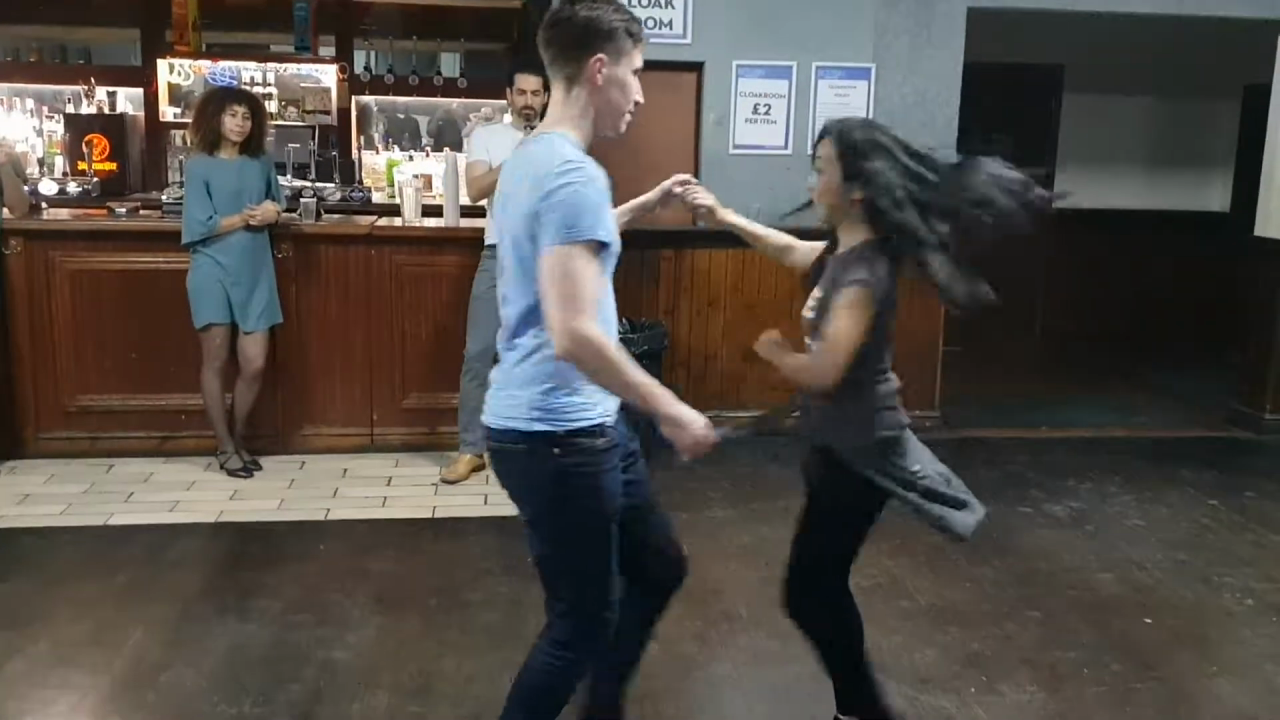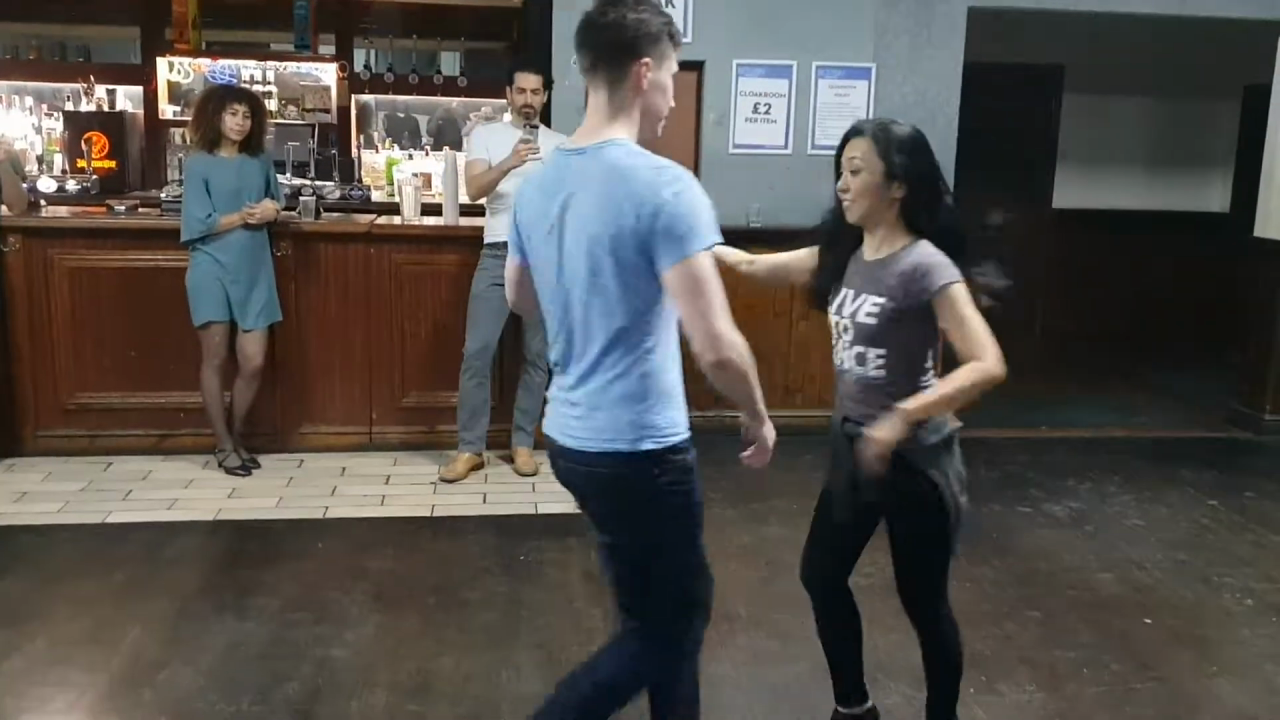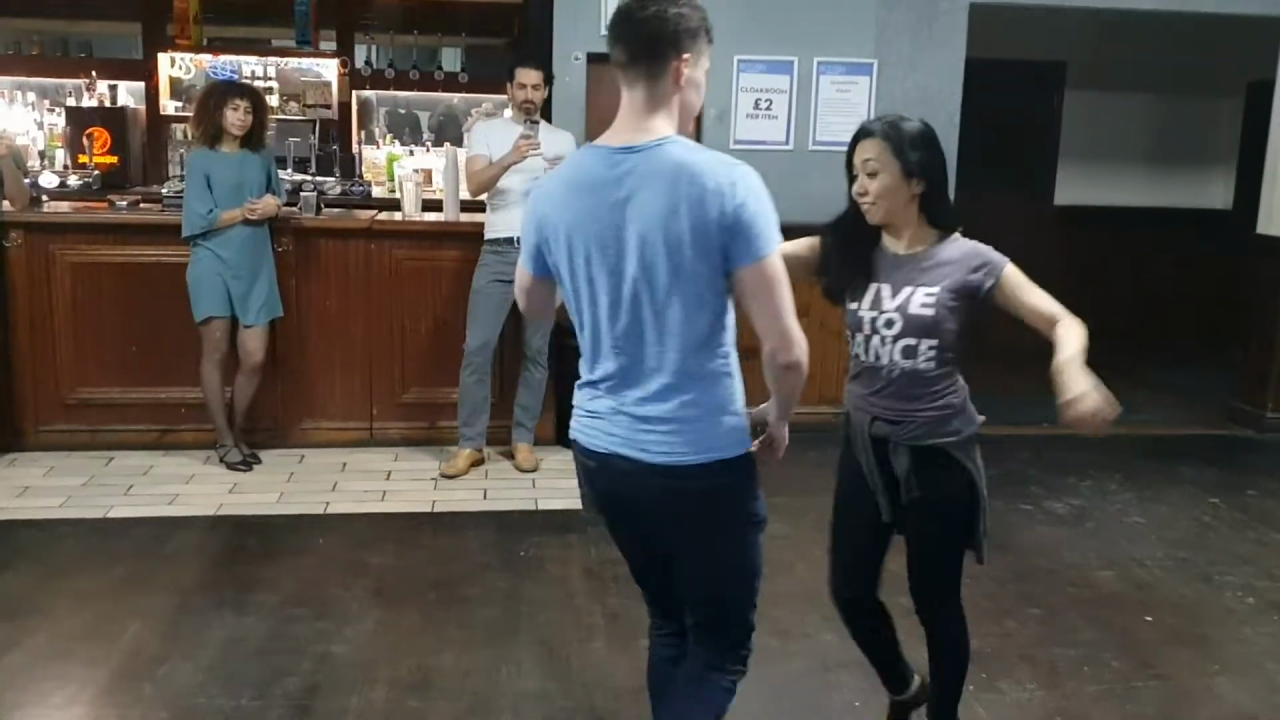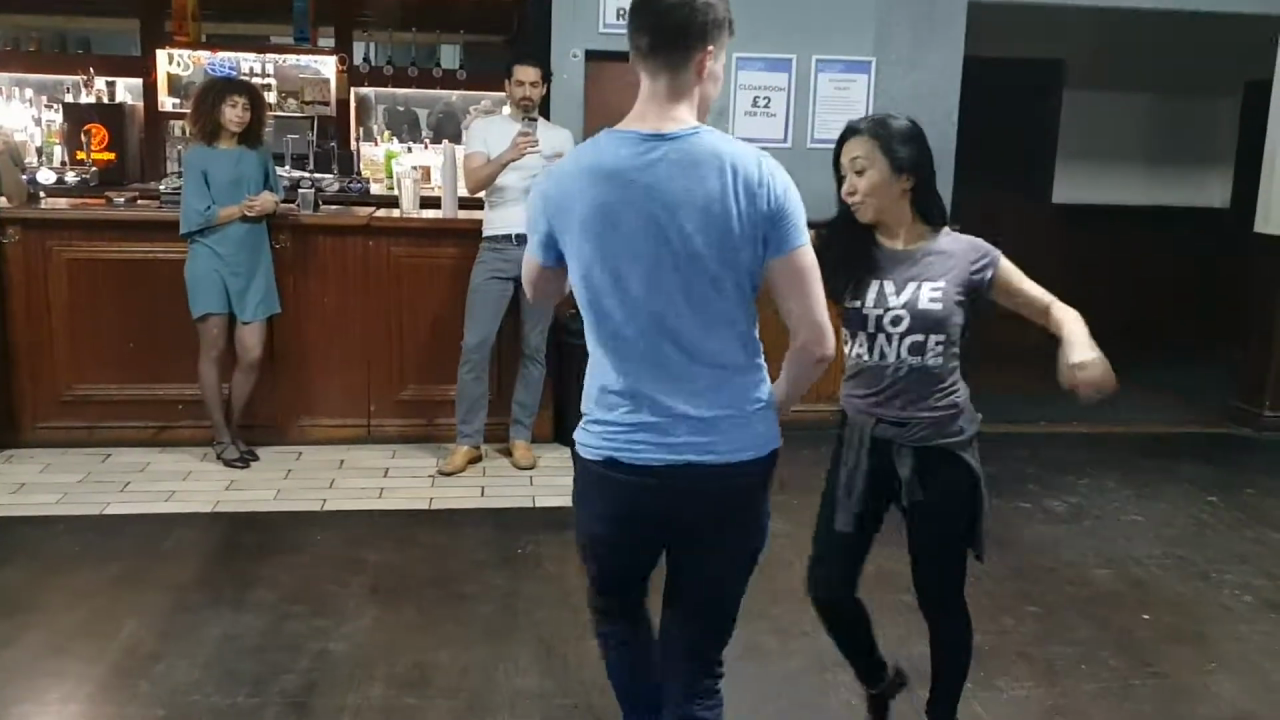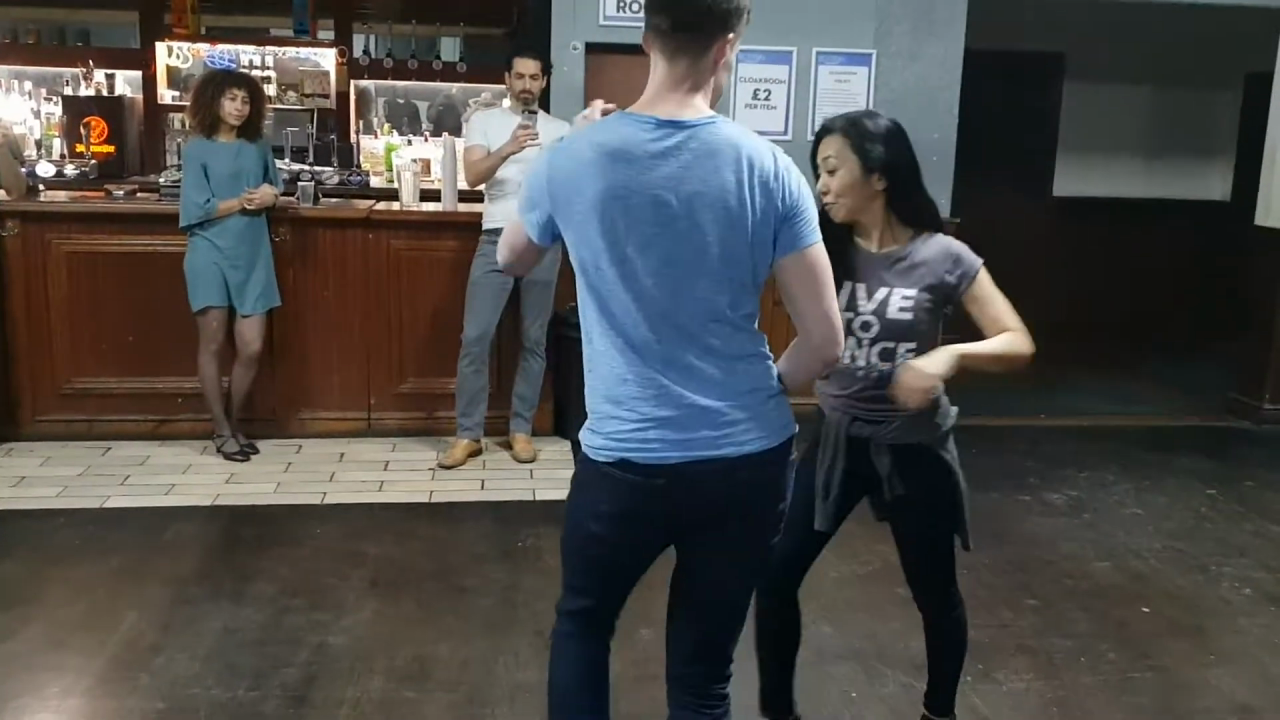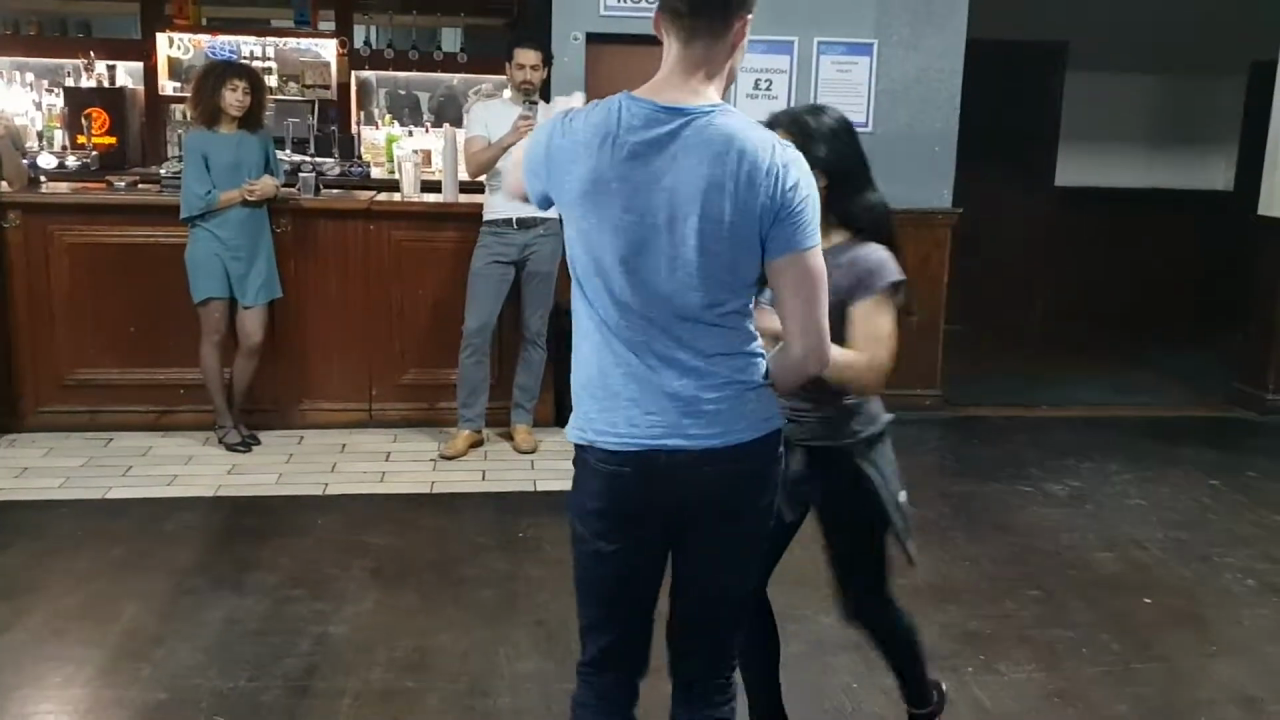
dt=0.2s
person 1, frame 1
left shoulder: (530, 163)
right shoulder: (572, 176)
right elbow: (573, 332)
left wrist: (647, 203)
right wrist: (671, 410)
left hip: (566, 425)
right hip: (555, 435)
left knee: (659, 571)
right knee: (583, 620)
person 1, frame 2
left shoulder: (537, 185)
right shoulder: (664, 187)
left elbow: (523, 298)
right elbow: (716, 346)
right wrist: (759, 421)
left hip: (571, 438)
right hip: (640, 451)
left knee: (681, 605)
right knee: (655, 635)
person 1, frame 3
left shoulder: (555, 190)
right shoulder: (729, 184)
left elbow: (532, 306)
right elbow: (788, 350)
right wrist: (779, 417)
left hip: (604, 454)
right hip: (706, 461)
left knee: (671, 620)
right knee: (719, 648)
person 1, frame 4
left shoulder: (567, 180)
right shoulder: (759, 176)
left elbow: (539, 292)
right elbow: (818, 342)
right wrist: (768, 405)
left hip: (617, 461)
right hip: (735, 464)
left knee: (616, 611)
person 1, frame 5
left shoulder: (572, 162)
right shoulder: (772, 171)
left elbow: (511, 257)
right elbow: (825, 342)
left hip: (626, 462)
right hip: (749, 462)
left knee: (580, 624)
person 1, frame 6
left shoulder: (571, 140)
right shoulder: (774, 165)
left elbow: (521, 185)
right elbow: (809, 353)
right wrist: (746, 388)
left hip: (617, 457)
right hip: (734, 456)
person 2, frame 1
left shoulder: (866, 268)
right shoulder: (852, 250)
left elbow: (822, 371)
right elbow: (800, 252)
left wrist: (774, 352)
right wrist: (726, 217)
left hip: (856, 453)
right hip: (846, 445)
left knee: (805, 594)
right knee: (824, 583)
person 2, frame 2
left shoulder: (927, 269)
right shoulder: (849, 253)
left elbow: (988, 363)
right elbow: (760, 266)
left wrist: (905, 417)
left hip: (914, 457)
right hip: (857, 448)
left knee: (923, 603)
right knee: (822, 574)
person 2, frame 3
left shoulder: (968, 261)
right shoulder: (844, 249)
left elbow: (1061, 321)
left wrist: (1073, 370)
left hip: (939, 451)
right hip: (865, 446)
left knee: (936, 599)
right knee: (848, 590)
person 2, frame 4
left shoulder: (968, 256)
right shoulder: (843, 247)
left elbow: (1054, 308)
left wrist: (1077, 340)
left hip: (942, 449)
right hip: (863, 442)
left knee: (940, 599)
right knee: (828, 586)
person 2, frame 5
left shoulder: (943, 259)
right shoulder: (822, 248)
left elbow: (1018, 343)
left wrist: (946, 356)
left hip: (915, 447)
right hip: (836, 439)
left knee: (934, 592)
right knee: (773, 579)
person 2, frame 6
left shoulder: (868, 265)
left elbow: (866, 373)
left wrist: (777, 329)
left hip: (844, 450)
right hip: (784, 441)
left knee: (864, 599)
person 3, frame 1
right shoulder: (486, 136)
right elbow: (475, 191)
right wrist: (509, 163)
right hip: (498, 256)
right knee: (478, 353)
right ankle: (471, 449)
person 3, frame 2
left shoulder: (561, 144)
right shoulder: (486, 134)
right elbow: (474, 190)
right wrist: (509, 163)
right hip: (498, 255)
left knee: (536, 355)
right knee: (477, 351)
left ankle: (523, 443)
right ankle: (470, 448)
person 3, frame 3
left shoulder: (563, 140)
right shoulder: (486, 131)
right elbow: (474, 186)
right wrist: (509, 158)
right hip: (498, 252)
left knee: (537, 350)
right knee: (477, 347)
left ankle: (523, 439)
right ankle: (471, 444)
person 3, frame 4
left shoulder: (561, 137)
right shoulder: (484, 128)
right elbow: (472, 183)
right wrist: (507, 156)
right hip: (496, 248)
left knee: (534, 347)
right knee: (475, 344)
left ankle: (521, 436)
right ankle: (468, 441)
person 3, frame 5
left shoulder: (561, 130)
right shoulder: (484, 121)
right elbow: (472, 176)
right wrist: (508, 149)
right hip: (496, 241)
left knee: (534, 340)
right knee: (475, 337)
left ankle: (521, 430)
right ankle: (468, 434)
person 3, frame 6
right shoulder: (484, 111)
right elbow: (473, 167)
right wrist: (508, 140)
left hip: (543, 233)
right hip: (497, 232)
left knee: (535, 331)
right knee: (476, 328)
left ankle: (522, 421)
right ankle: (469, 425)
person 4, frame 1
left shoulder: (261, 164)
right shoulder: (199, 166)
left elbow: (275, 206)
right elbow: (201, 226)
left wrist: (272, 213)
right wrist: (247, 216)
left hip: (254, 272)
right hip: (213, 271)
left knee: (254, 364)
right knee: (216, 361)
left ankle: (238, 440)
right ankle: (224, 447)
person 4, frame 2
left shoulder: (260, 162)
right shoulder: (199, 164)
left elbow: (275, 204)
right elbow: (200, 224)
left wrist: (272, 211)
right wrist: (246, 215)
left hip: (253, 270)
right hip: (213, 268)
left knee: (253, 362)
right knee: (215, 358)
left ankle: (237, 438)
right ankle: (223, 445)
person 4, frame 3
left shoulder: (261, 158)
right shoulder: (200, 159)
left elbow: (276, 199)
right elbow: (201, 219)
left wrist: (273, 207)
right wrist: (245, 211)
left hip: (254, 266)
right hip: (213, 264)
left knee: (254, 357)
right knee: (216, 354)
left ankle: (236, 433)
right ankle: (223, 440)
person 4, frame 4
left shoulder: (258, 154)
right shoulder: (197, 156)
left elbow: (273, 196)
right elbow: (199, 216)
left wrist: (270, 204)
right wrist: (244, 207)
left hip: (252, 262)
right hip: (211, 261)
left knee: (252, 354)
right knee: (213, 350)
left ankle: (234, 430)
right ankle: (220, 437)
person 4, frame 5
left shoulder: (258, 147)
right shoulder: (197, 149)
left elbow: (273, 189)
right elbow: (199, 209)
left wrist: (270, 196)
right wrist: (244, 200)
left hip: (252, 255)
right hip: (211, 254)
left knee: (251, 347)
right knee: (213, 343)
left ankle: (234, 423)
right ankle: (221, 430)
person 4, frame 6
left shoulder: (259, 138)
right shoulder: (198, 139)
left elbow: (275, 180)
right elbow: (200, 200)
left wrist: (272, 188)
right wrist: (246, 191)
left hip: (253, 246)
right hip: (212, 245)
left knee: (253, 338)
right knee: (215, 334)
left ankle: (236, 414)
right ankle: (223, 421)
